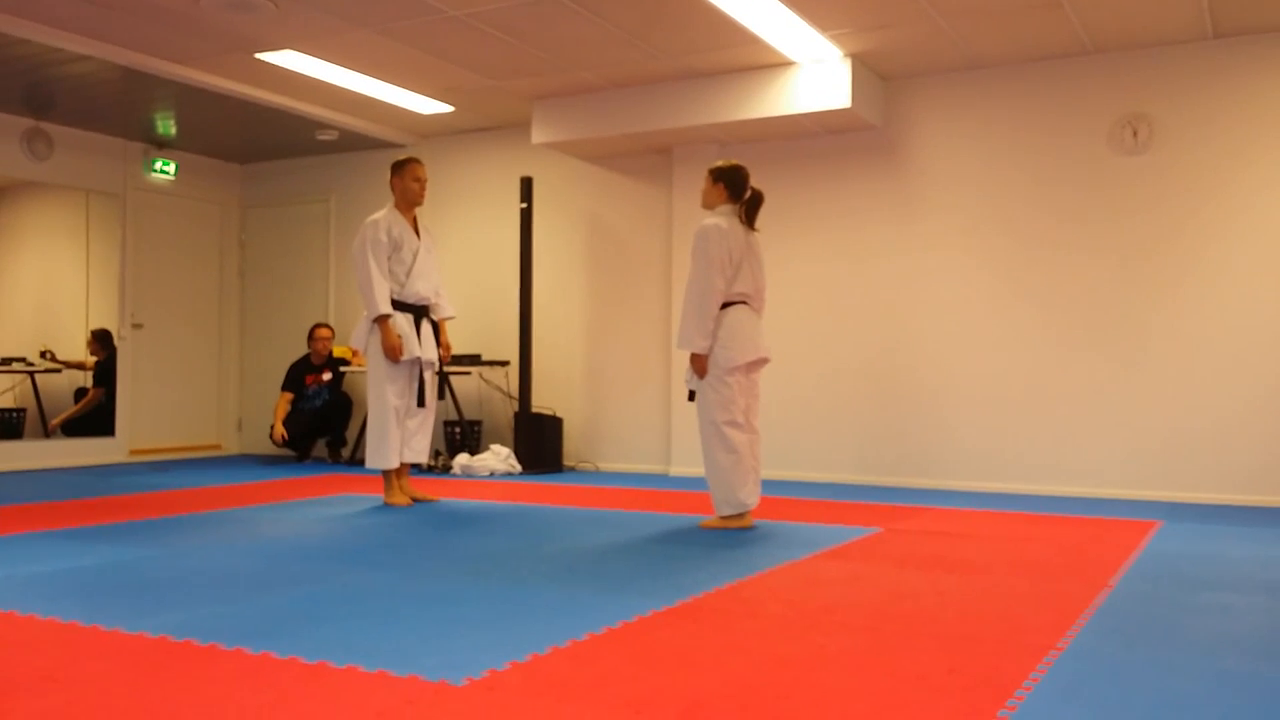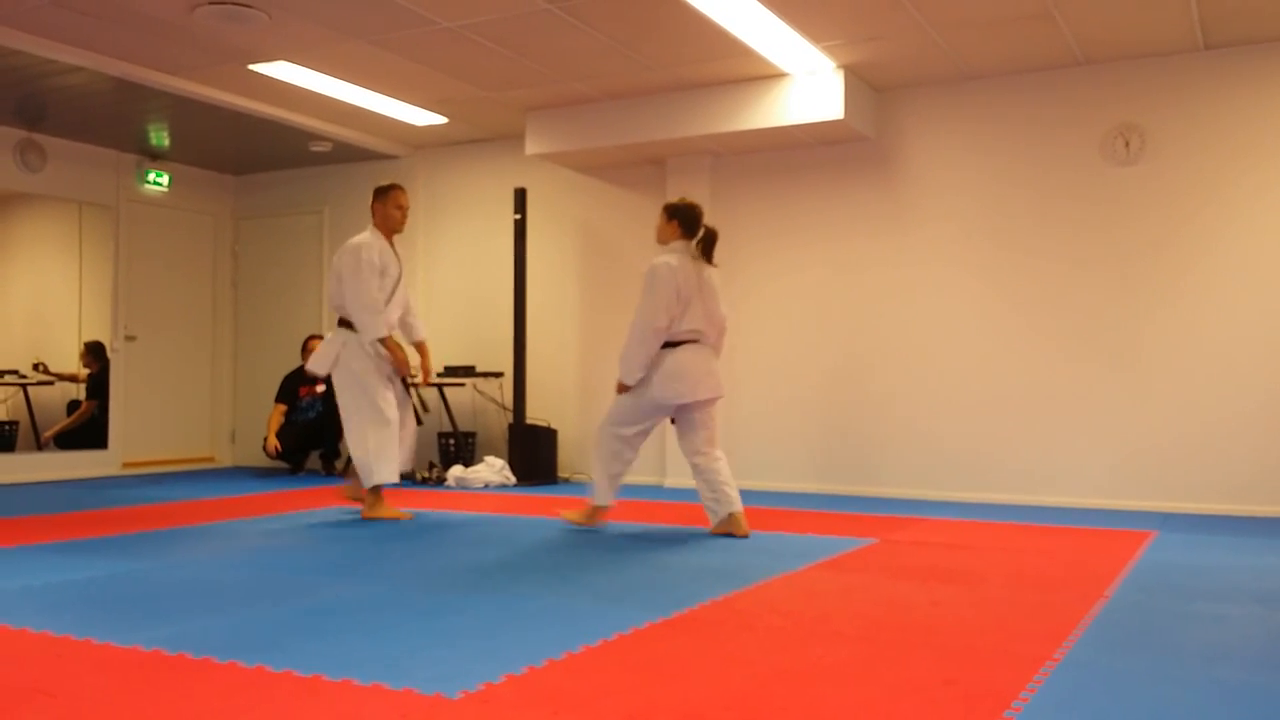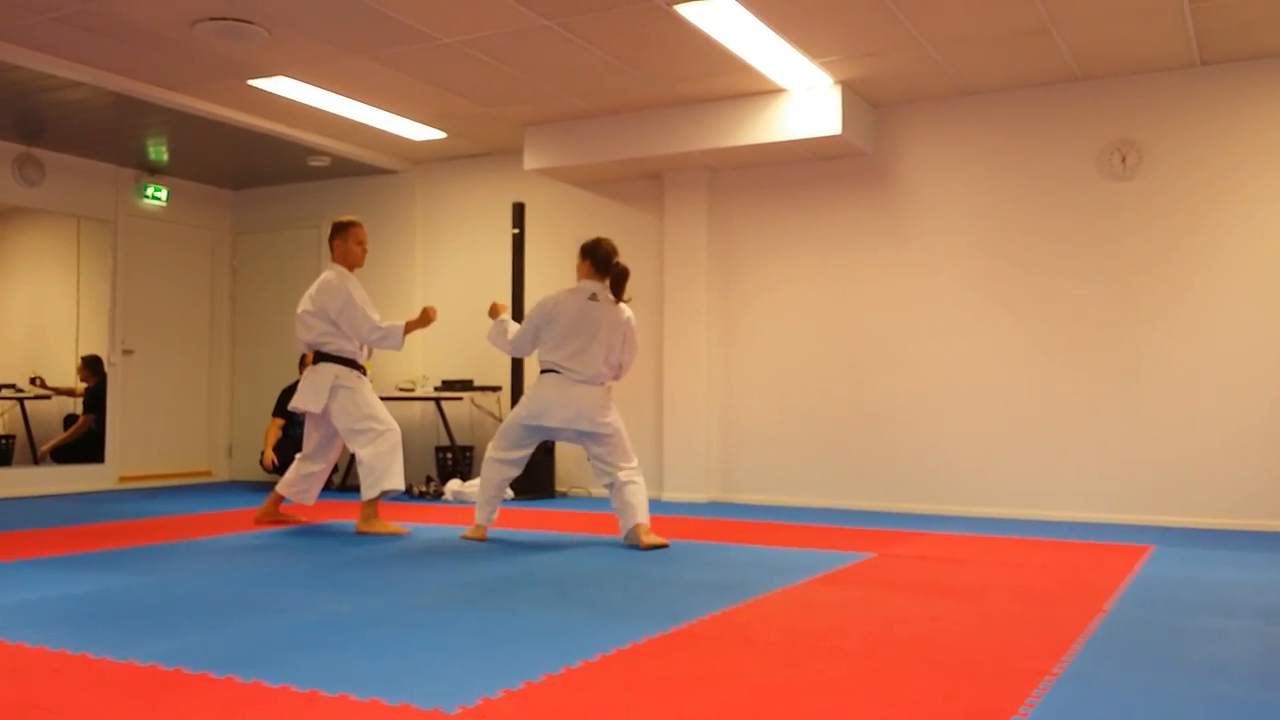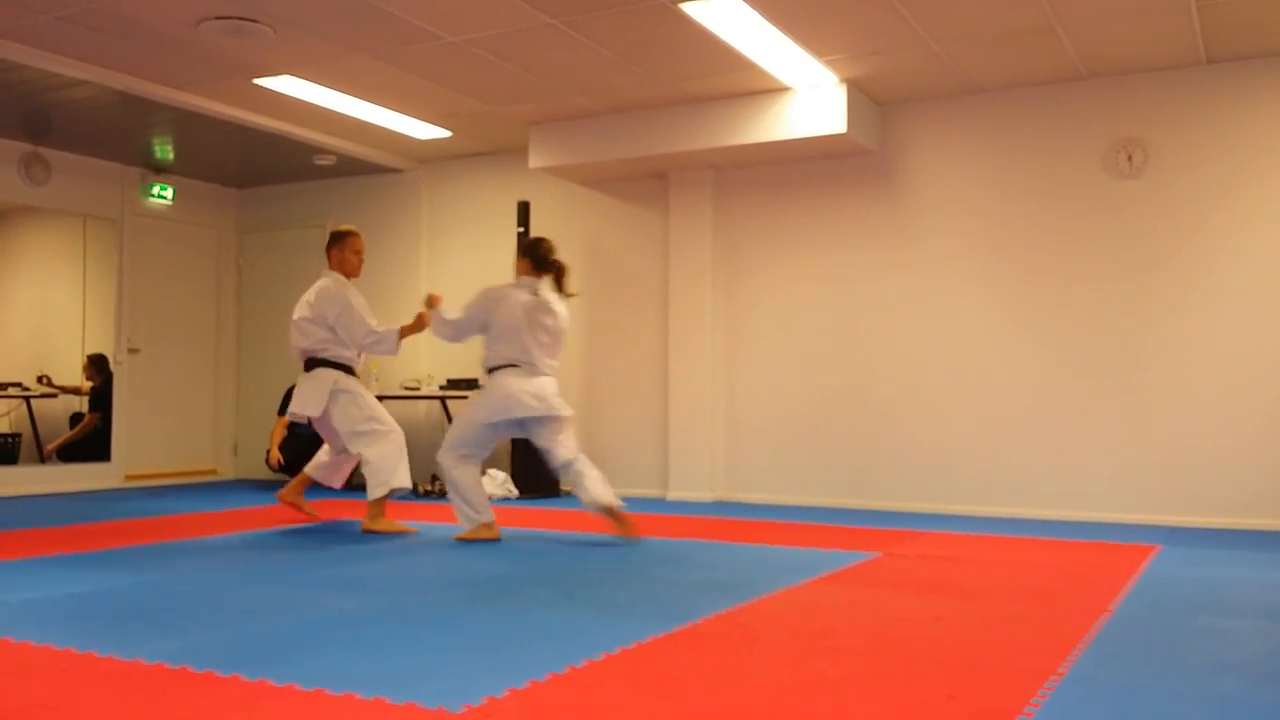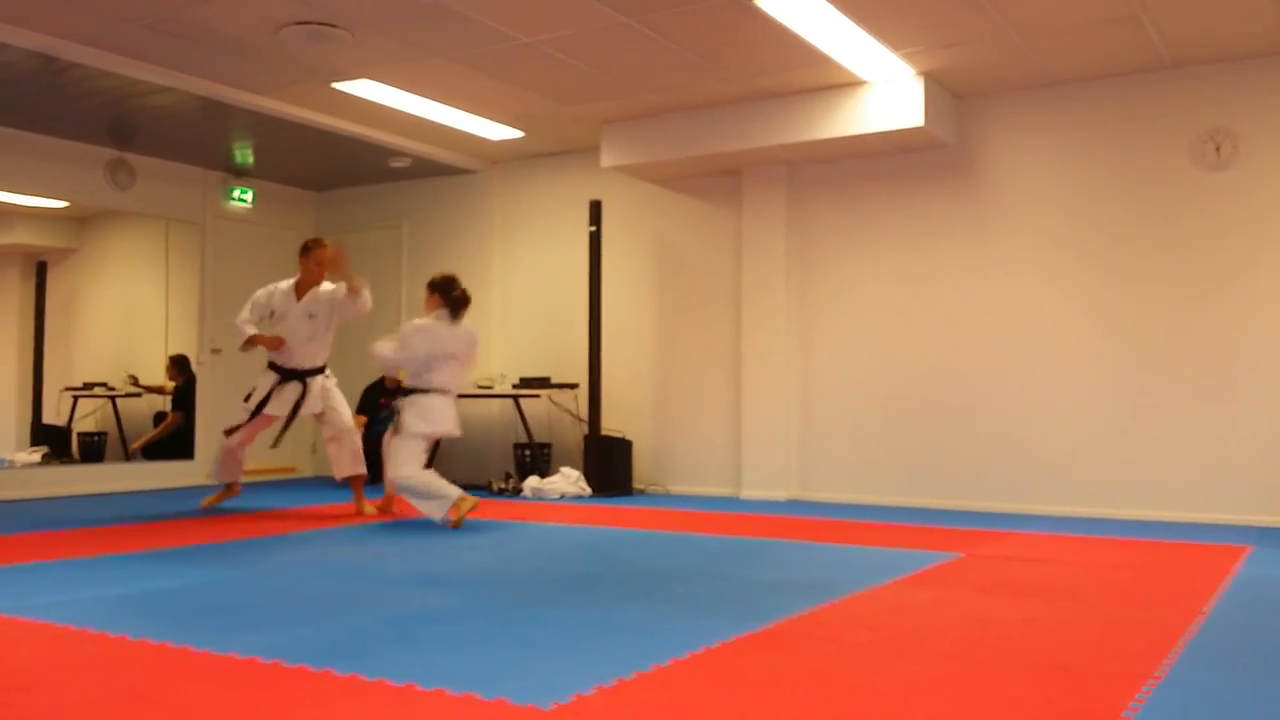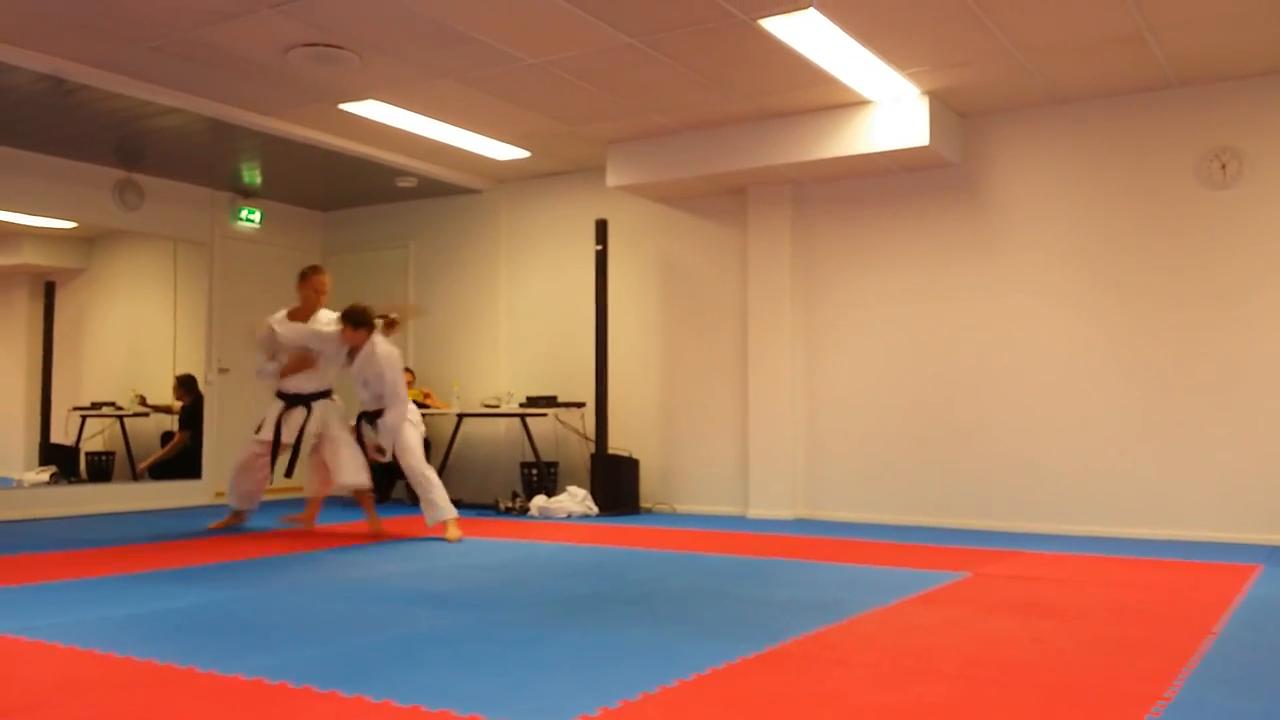
dt=0.7s
person 1, frame 1
left shoulder: (424, 233)
right shoulder: (378, 227)
right elbow: (373, 282)
left wrist: (441, 330)
right wrist: (387, 329)
left hip: (421, 326)
right hip: (393, 324)
left knee: (419, 405)
right knee: (389, 403)
left ankle: (404, 480)
right ankle: (390, 485)
person 1, frame 2
left shoulder: (391, 253)
right shoulder: (362, 249)
left elbow: (400, 307)
right elbow: (365, 307)
left wrist: (422, 349)
right wrist: (393, 348)
left hip: (374, 351)
right hip: (356, 348)
left knee: (402, 422)
right knee: (379, 419)
left ankle: (358, 482)
right ankle: (374, 502)
person 1, frame 3
left shoulder: (326, 284)
right shoulder: (340, 284)
right elbow: (370, 331)
right wrist: (416, 323)
left hip: (327, 376)
right hip: (339, 377)
left knee: (319, 450)
right knee: (382, 434)
left ankle: (270, 508)
right ankle: (369, 517)
person 1, frame 4
left shoulder: (321, 291)
right shoulder: (339, 292)
right elbow: (364, 335)
right wrist: (412, 328)
left hip: (325, 380)
right hip: (333, 381)
left knee: (349, 443)
right knee: (383, 437)
left ankle: (295, 490)
right ankle: (376, 516)
person 1, frame 5
left shoulder: (333, 295)
right shoulder: (274, 293)
left elbow: (360, 301)
right elbow: (243, 322)
left wrist: (345, 275)
right wrist: (261, 340)
left hip: (315, 381)
right hip: (277, 380)
left knee: (343, 429)
right knee: (235, 434)
left ankle: (360, 499)
right ankle: (229, 487)
person 1, frame 6
left shoulder: (333, 322)
right shoulder: (275, 324)
right elbow: (264, 368)
right wrist: (290, 368)
left hip: (320, 406)
right hip: (285, 407)
left knee: (342, 449)
right knee: (250, 463)
left ankle: (370, 514)
right ankle: (239, 513)
person 2, frame 1
left shoulder: (712, 229)
right shoulder: (747, 232)
left elbow: (706, 291)
left wrist: (698, 345)
left hip: (722, 335)
right hip: (746, 333)
left knee: (722, 424)
right knee: (742, 424)
left ankle: (735, 509)
right ankle: (743, 506)
person 2, frame 2
left shoulder: (664, 267)
right shoulder: (703, 270)
left elbow: (650, 325)
right elbow: (717, 323)
left wrist: (629, 374)
left hip: (669, 366)
right hip: (702, 367)
left knee: (615, 434)
right knee: (703, 449)
left ankle: (597, 507)
right ankle: (731, 517)
person 2, frame 3
left shoulder: (555, 303)
right shoulder: (623, 314)
left elbow: (518, 345)
right elbow: (622, 366)
left wrist: (501, 319)
left hip: (549, 395)
right hip: (594, 402)
left knee: (500, 456)
right knee: (623, 469)
left ankle: (481, 525)
right ankle: (641, 530)
person 2, frame 4
left shoulder: (495, 296)
right shoulder: (557, 308)
left elbow: (454, 332)
left wrist: (436, 310)
left hip: (503, 389)
right hip: (542, 390)
left knee: (455, 456)
right knee: (568, 458)
left ankle: (484, 524)
right ankle: (608, 504)
person 2, frame 5
left shoulder: (419, 330)
right shoulder: (467, 334)
left elbow: (388, 361)
left wrist: (383, 346)
left hip: (418, 405)
right hip: (433, 405)
left knee: (403, 474)
right knee: (393, 443)
left ankle: (460, 500)
right ankle: (391, 498)
person 2, frame 6
left shoulder: (382, 355)
right shoulder: (349, 342)
left elbow: (398, 399)
right elbow: (311, 335)
left wrist: (382, 438)
right wrist: (277, 327)
left hip: (398, 417)
right hip: (371, 418)
left knee: (416, 466)
left ankle: (450, 523)
